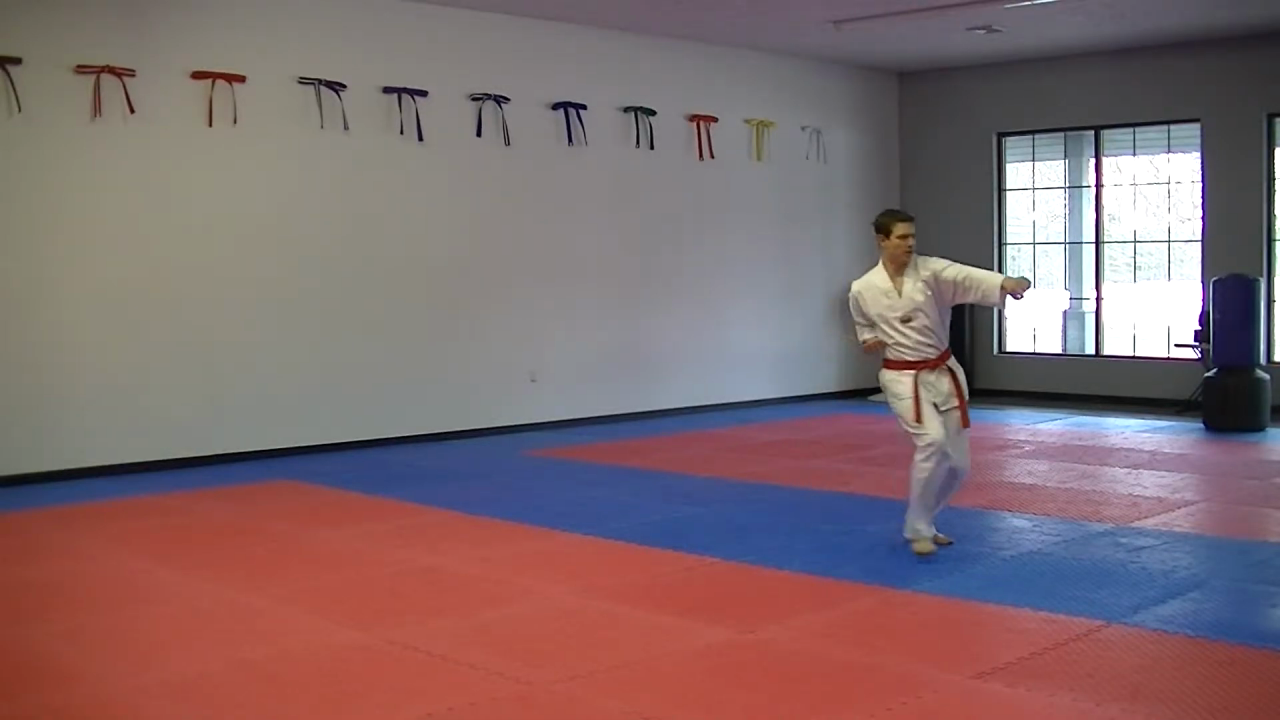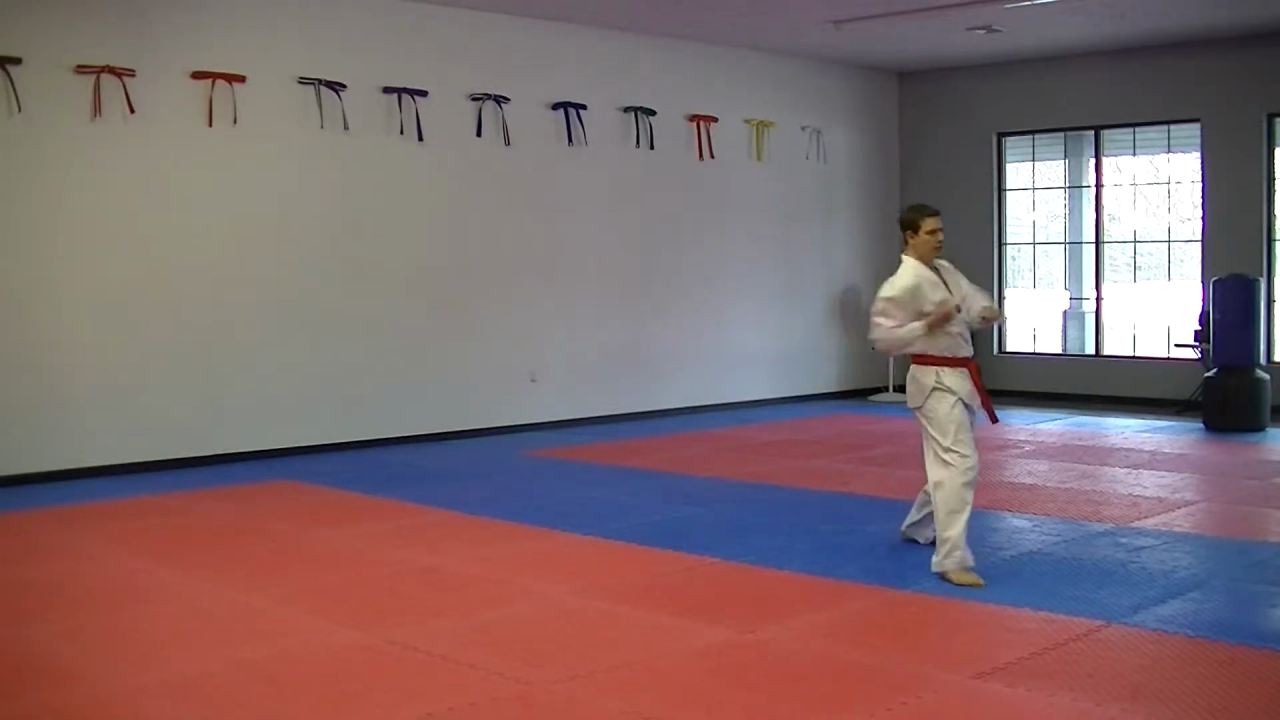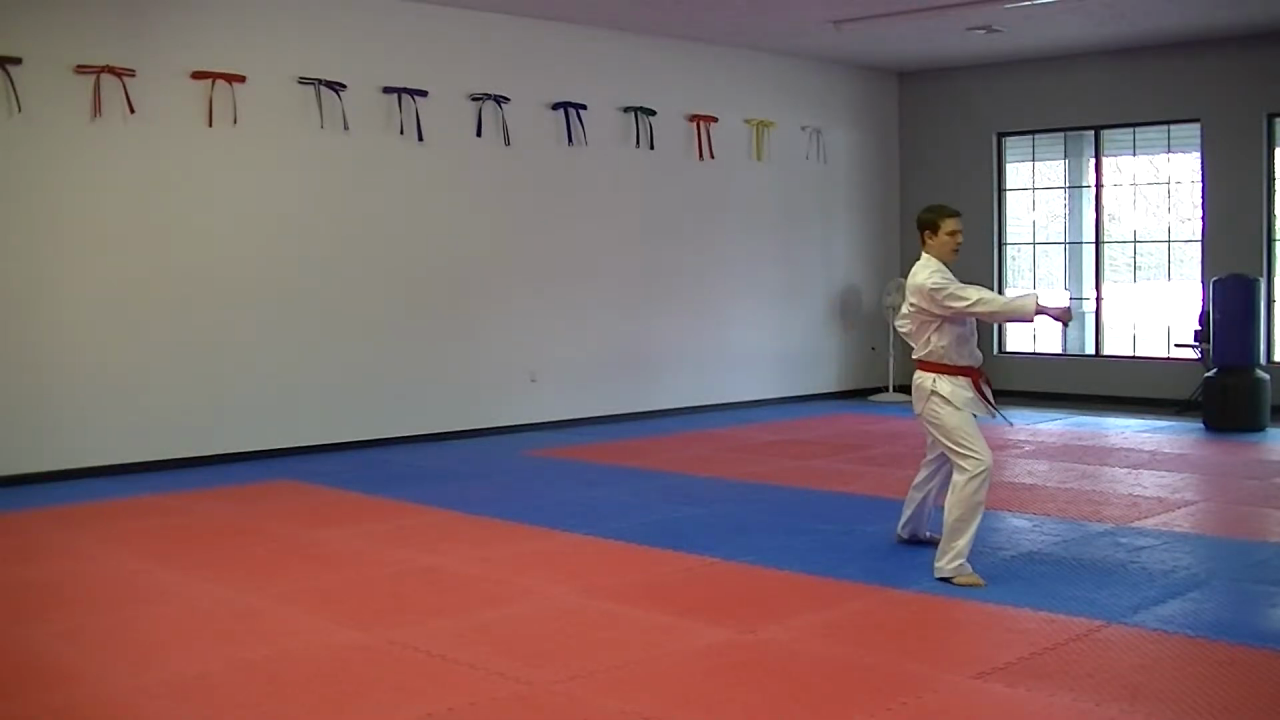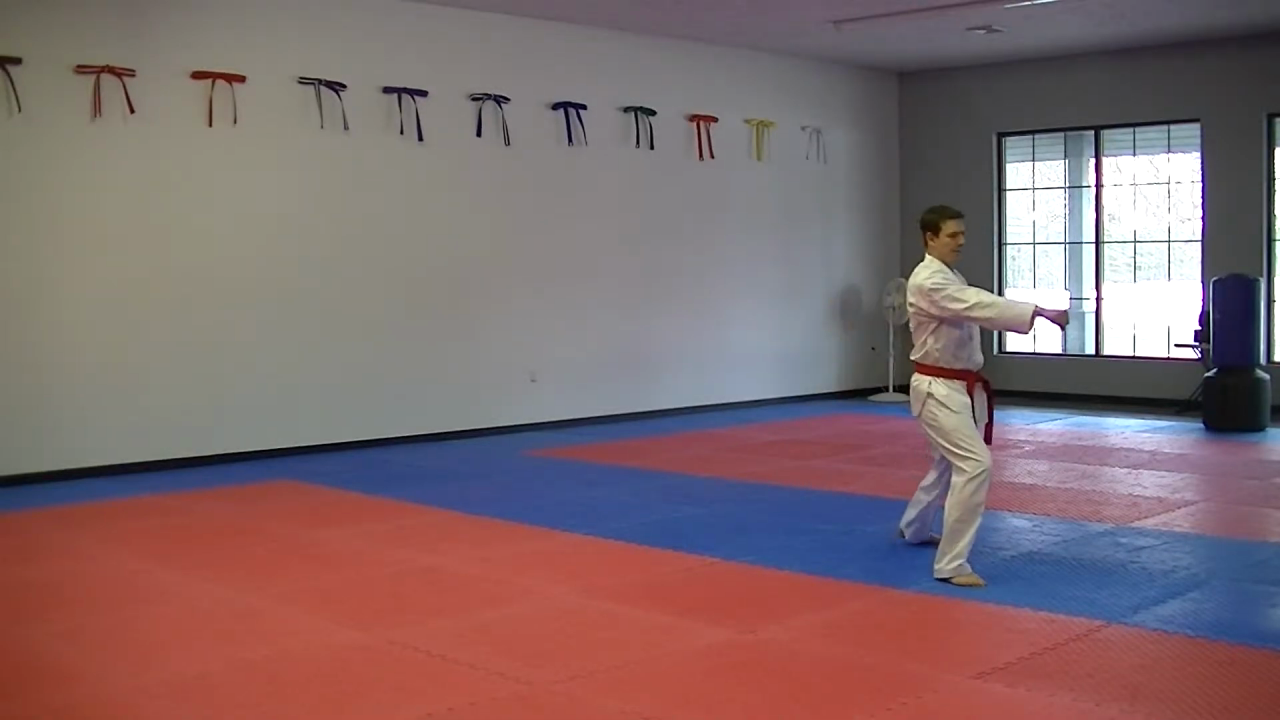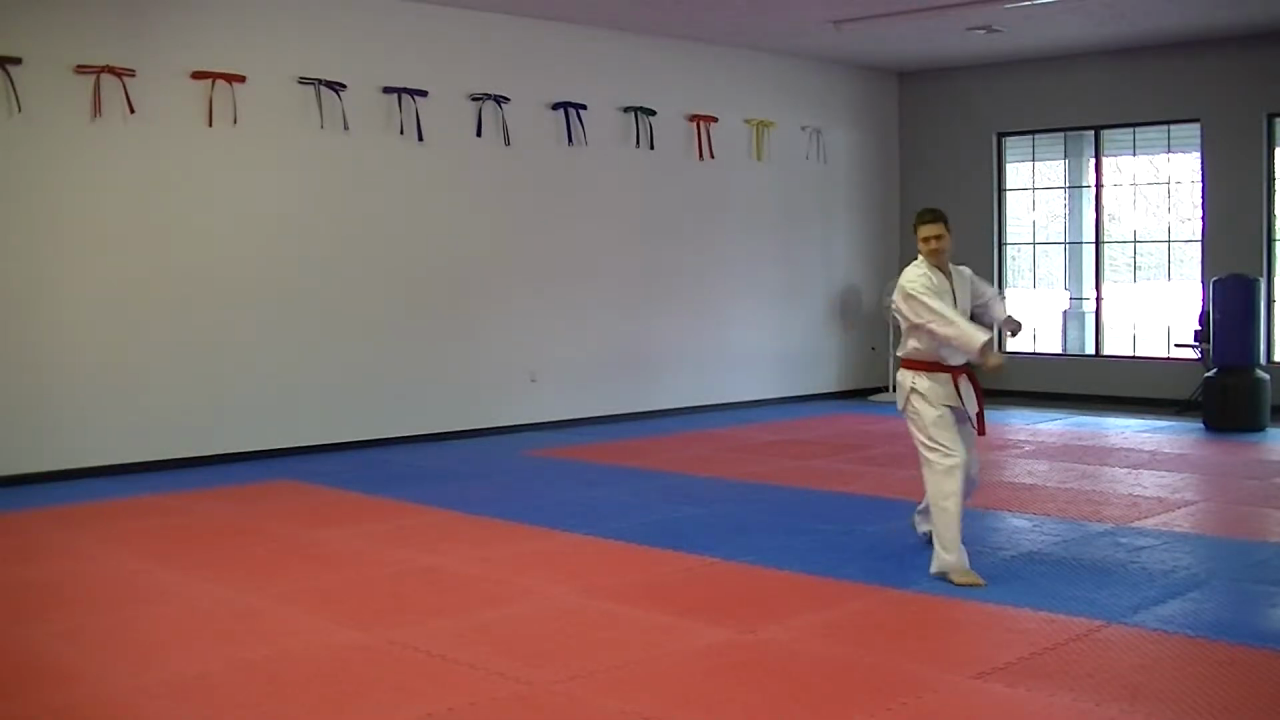
dt=0.2s
person 1, frame 1
left shoulder: (931, 270)
right shoulder: (862, 289)
left elbow: (968, 278)
left wrist: (1005, 282)
right wrist: (871, 341)
left hip: (944, 374)
right hip: (904, 379)
left knee: (955, 462)
right knee: (931, 444)
left ankle: (921, 523)
right ankle: (917, 530)
person 1, frame 2
left shoulder: (944, 270)
right shoulder: (901, 284)
left elbow: (972, 298)
right elbow: (885, 338)
left wrist: (984, 311)
right wrist: (929, 325)
left hip: (959, 377)
right hip: (935, 380)
left knee: (953, 462)
right knee: (959, 461)
left ankle: (918, 528)
right ankle: (952, 560)
person 1, frame 3
left shoulder: (938, 274)
right shoulder: (928, 280)
left elbow: (905, 323)
right elbow: (981, 303)
left wrist: (932, 344)
right wrist: (1043, 307)
left hip: (952, 384)
right hip: (941, 387)
left knee: (940, 461)
right knee: (976, 463)
left ankle: (910, 528)
right ankle: (951, 563)
person 1, frame 4
left shoulder: (948, 276)
right shoulder: (928, 282)
right elbow: (979, 306)
right wrist: (1041, 312)
left hip: (957, 387)
right hip: (939, 389)
left knee: (948, 465)
right knee: (975, 465)
left ankle: (914, 528)
right ankle: (951, 564)
person 1, frame 5
left shoulder: (963, 276)
right shoulder: (914, 281)
left elbow: (990, 300)
right elbow: (943, 322)
left wrist: (1006, 318)
right wrist: (982, 349)
left hip: (956, 382)
right hip: (923, 383)
left knee: (966, 469)
right knee: (948, 461)
left ankle: (930, 522)
right ankle: (950, 560)
